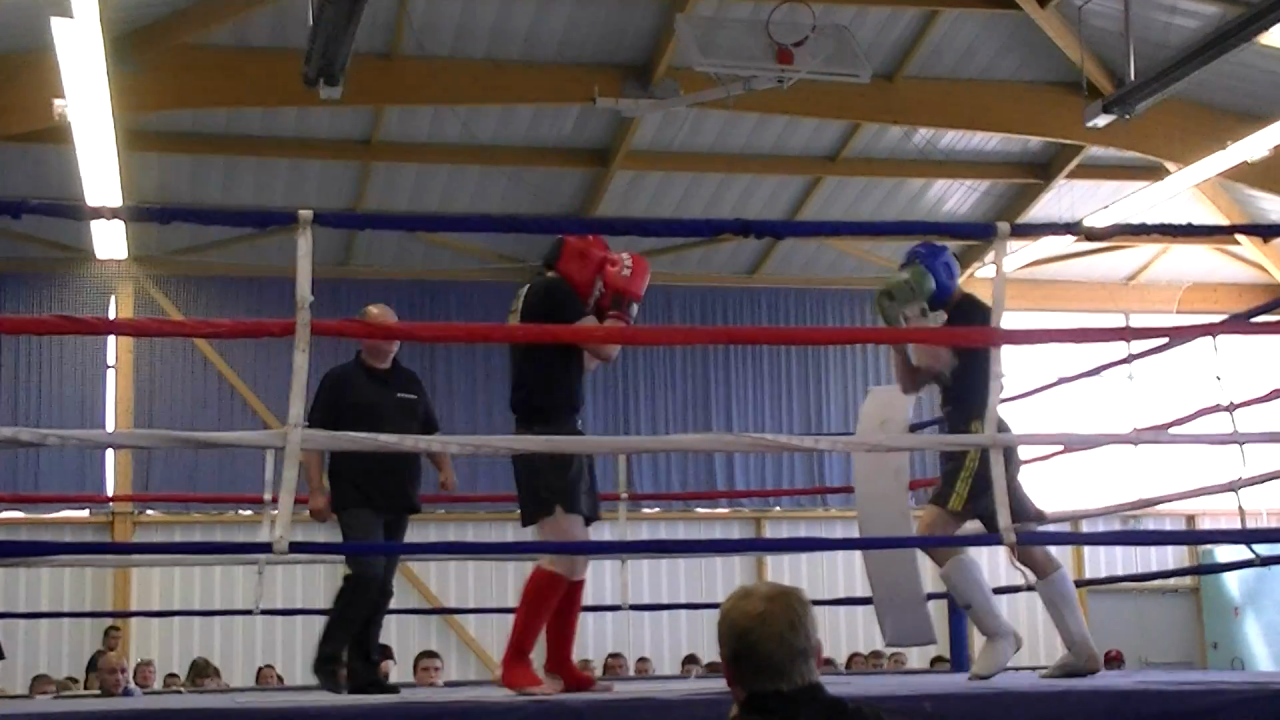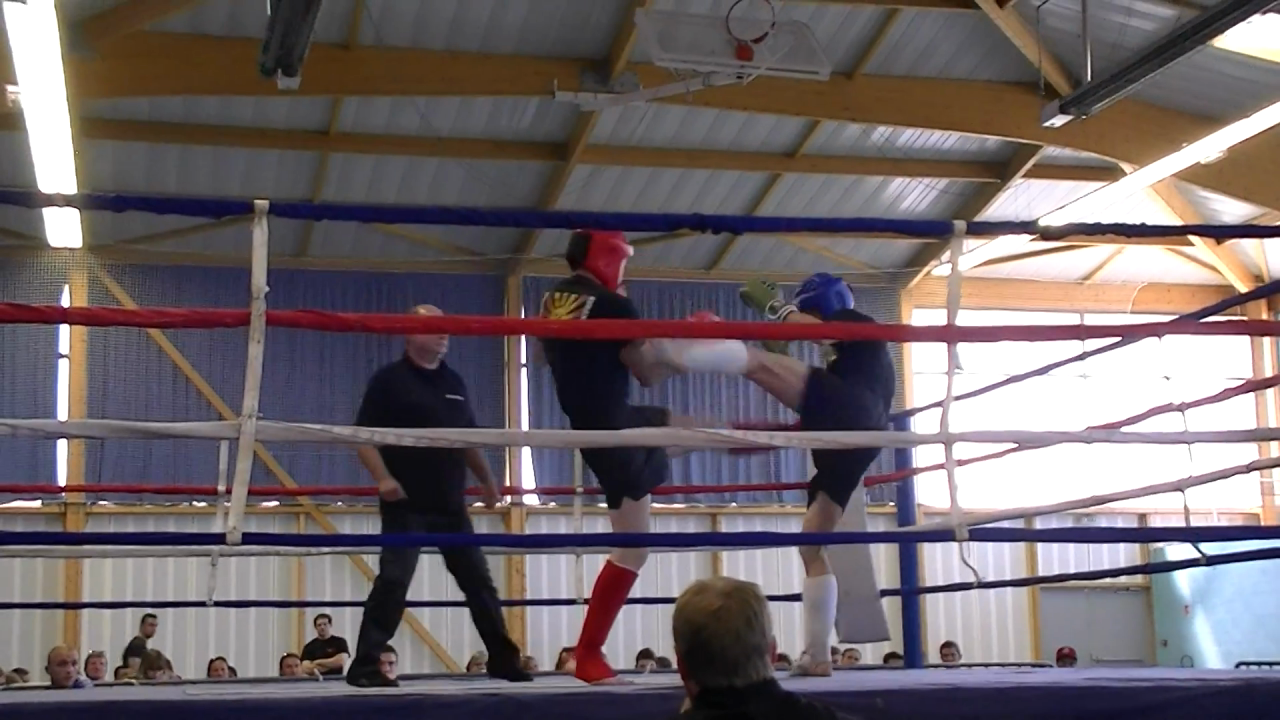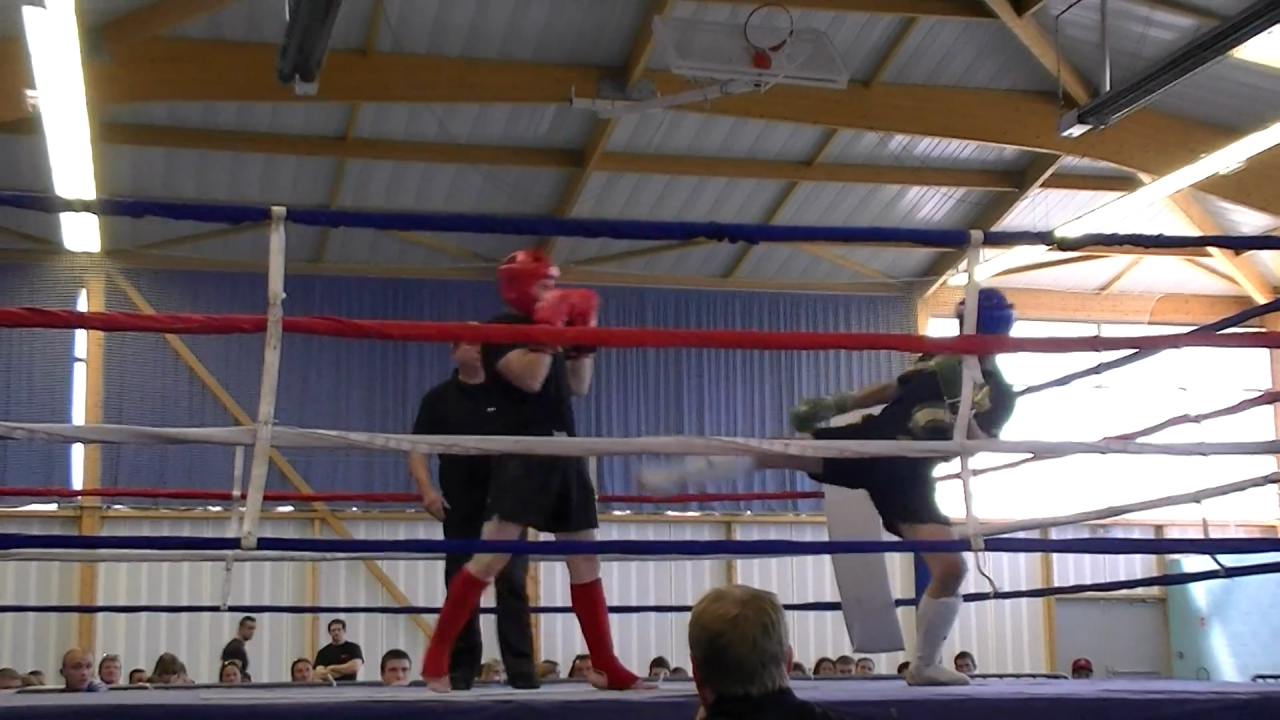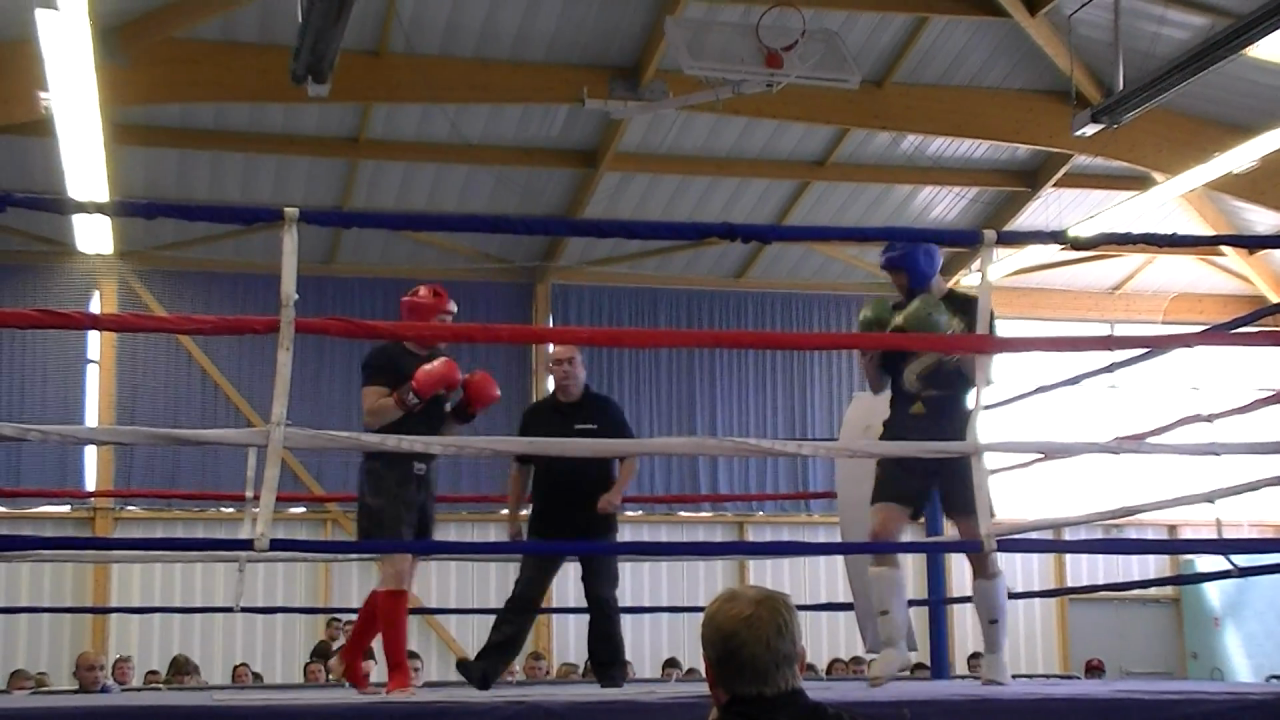
dt=0.7s
person 1, frame 1
left shoulder: (543, 297)
right shoulder: (553, 290)
left elbow: (578, 358)
right elbow: (606, 350)
left wrist: (605, 315)
right wrist: (627, 302)
left hip: (560, 436)
right hip: (548, 437)
left knee: (573, 558)
right knee: (561, 553)
left ankle: (559, 667)
right ankle: (516, 663)
person 1, frame 2
left shoulder: (550, 305)
right shoulder: (610, 306)
left elbow: (549, 355)
right elbow: (649, 372)
left hip: (607, 422)
right hip: (615, 425)
right knee: (632, 550)
right ankle: (587, 658)
person 1, frame 3
left shoulder: (546, 329)
right shoulder: (500, 330)
left elbow: (579, 387)
right elbow: (531, 378)
right wrist: (548, 328)
left hip: (564, 454)
right hip: (522, 455)
left knee: (586, 563)
right knee: (491, 558)
left ankle: (606, 667)
right ankle: (436, 660)
person 1, frame 4
left shoulder: (437, 366)
right shoulder: (384, 358)
left elbow: (444, 428)
right elbow: (372, 416)
left wrist: (468, 407)
right wrist: (418, 389)
left hip: (420, 479)
right hip: (386, 475)
left knee: (397, 580)
right knee: (397, 576)
left ankle: (348, 657)
right ankle: (399, 674)
person 2, frame 1
left shoulder: (969, 312)
right shoulder: (951, 319)
left elbow: (935, 360)
right elbow: (909, 383)
left wrist: (911, 313)
right wrist: (897, 324)
left hip: (976, 438)
right hip: (975, 440)
left knee: (933, 534)
right knee: (1028, 550)
left ankle: (998, 634)
right ankle: (1081, 651)
person 2, frame 2
left shoulder: (858, 323)
right shoulder: (845, 356)
right elbow: (798, 395)
left wrist: (776, 305)
left hip: (849, 410)
right hip: (858, 438)
left knee: (756, 362)
right knee: (813, 542)
left ankle: (673, 350)
right ankle: (816, 654)
person 2, frame 3
left shoulder: (1000, 395)
right shoulder: (942, 359)
right elbow: (893, 389)
left wrist: (956, 414)
right wrist: (832, 403)
left hip: (908, 474)
right hip: (865, 445)
left knee: (952, 567)
right knee: (773, 452)
left ankle: (925, 664)
right ankle: (671, 477)
person 2, frame 4
left shoulder: (966, 307)
right shoulder: (899, 315)
left elbow: (976, 369)
right elbow: (875, 385)
left wrist: (939, 336)
right wrist: (868, 346)
left hip: (950, 436)
right hip: (902, 436)
left knee: (978, 546)
right knee: (882, 533)
left ankle: (994, 657)
right ankle: (894, 645)
person 3, frame 1
left shoulder: (410, 382)
right shoulder: (340, 379)
left elbow: (429, 435)
left wrist: (445, 468)
right wrist: (316, 490)
left hip: (398, 502)
right hip: (357, 500)
left knee: (380, 589)
right knee: (365, 573)
left ankle: (362, 672)
right ankle: (328, 660)
person 3, frame 2
left shoulder: (454, 382)
right shoulder: (390, 379)
left wrist: (487, 480)
right wrist: (383, 477)
left hip: (450, 504)
right hip: (407, 505)
left knee: (477, 579)
right knee: (394, 581)
left ankle: (503, 658)
right ankle: (365, 666)
person 3, frame 3
right shoulder: (439, 398)
right elbow: (417, 449)
right wrist: (427, 489)
right hip: (461, 512)
left knee: (513, 587)
left ankle: (520, 668)
right ankle: (463, 669)
person 3, frame 4
left shoulder: (606, 410)
right shoulder: (535, 415)
left elbow: (630, 457)
right elbow: (521, 467)
left wrist: (617, 492)
right wrist: (513, 516)
left hip: (595, 523)
right hip: (547, 524)
left knee: (602, 597)
right knee: (525, 595)
left ankle: (610, 670)
right ankle: (487, 666)
